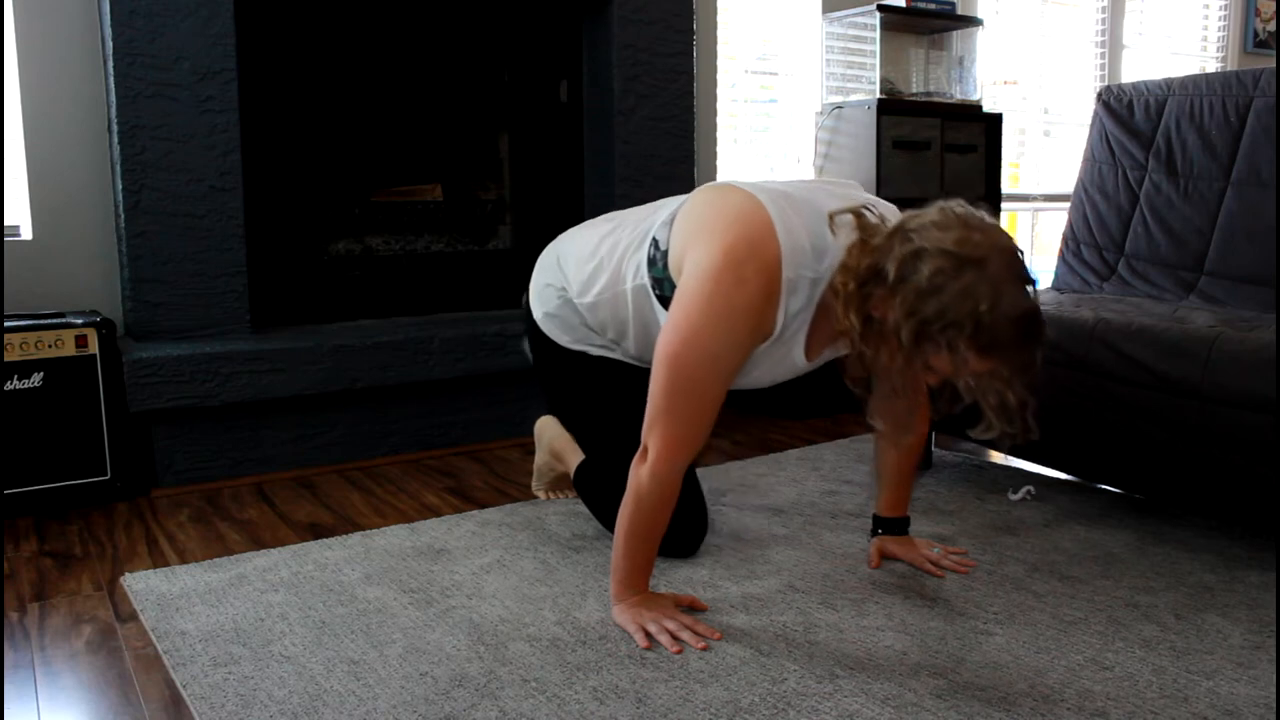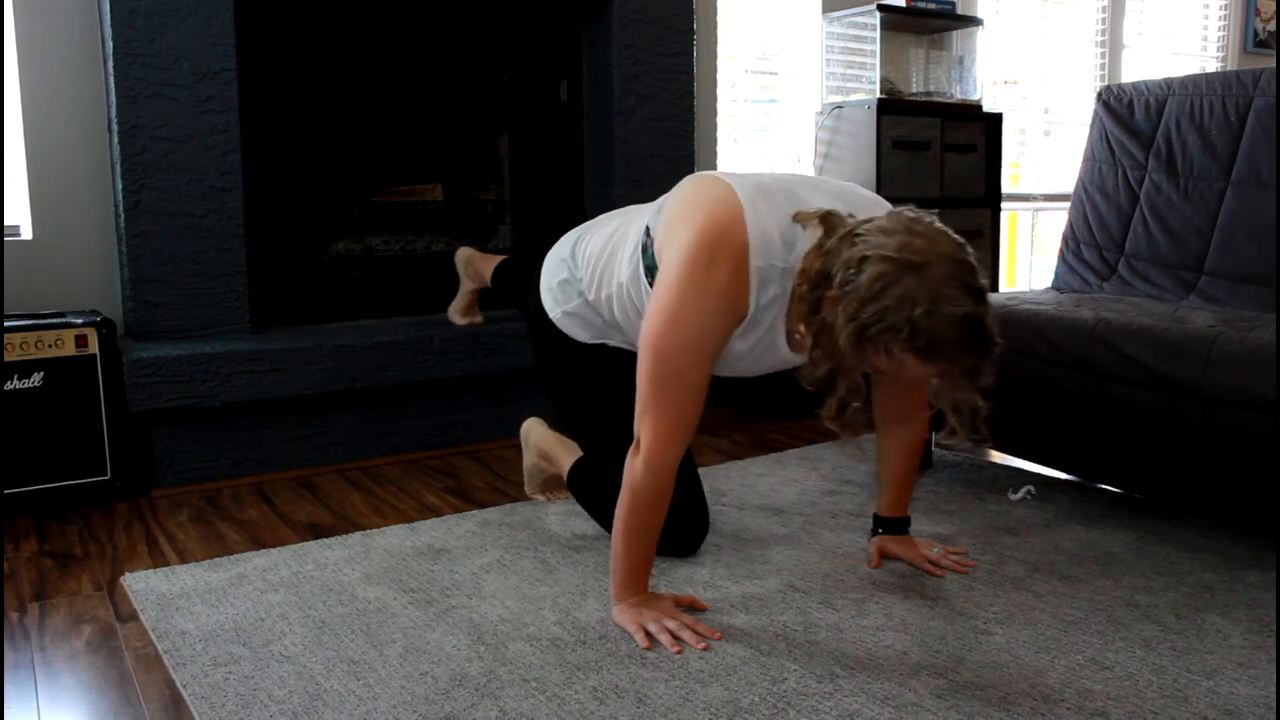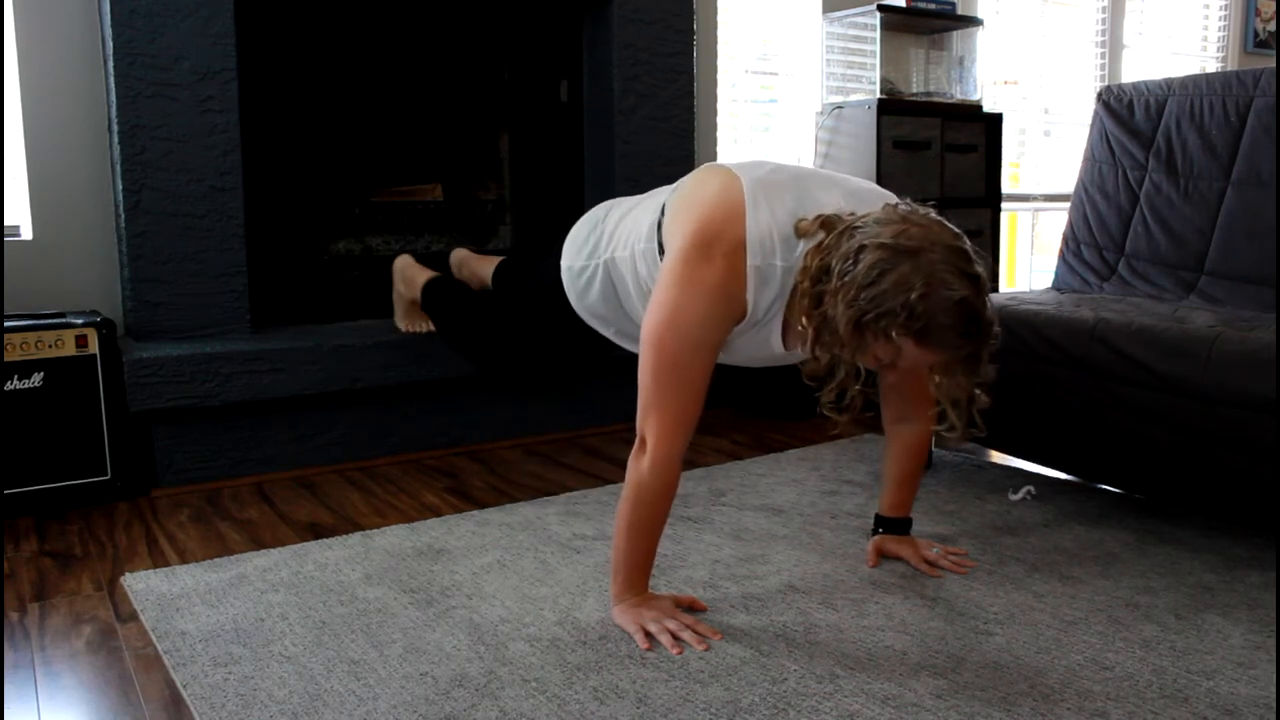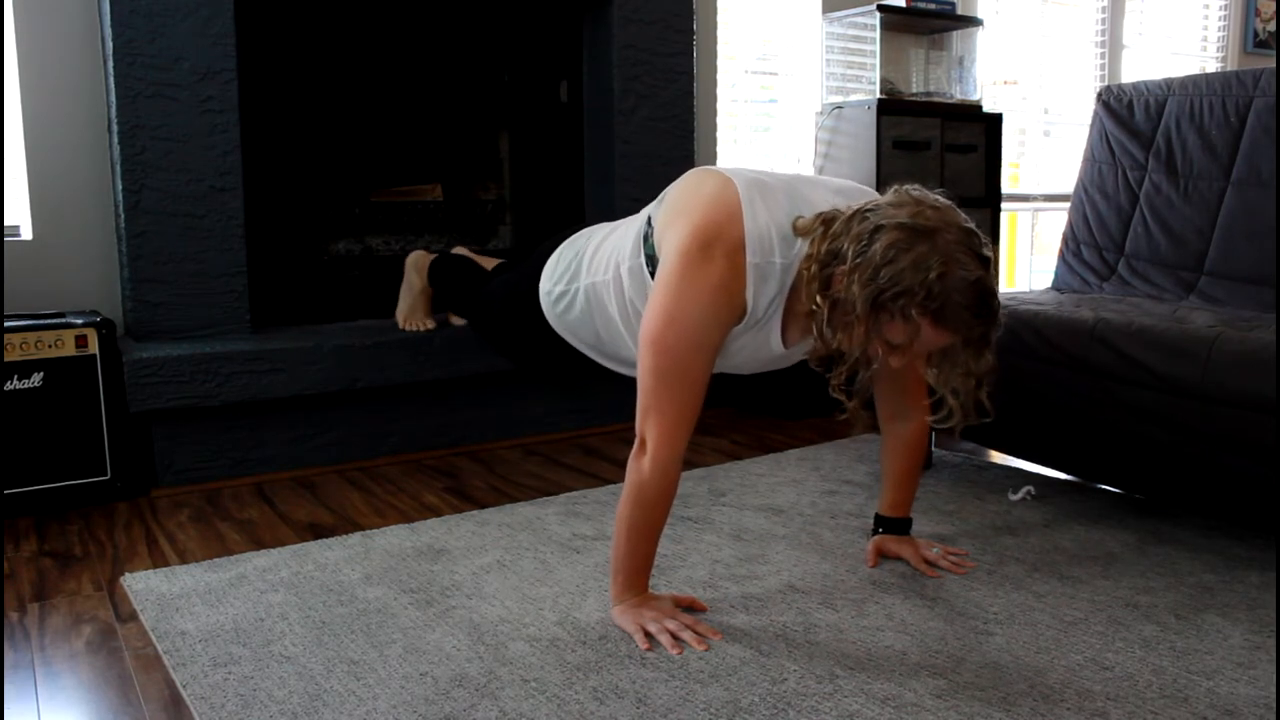
dt=1s
person 1, frame 1
left shoulder: (903, 268)
right shoulder: (746, 272)
left elbow: (905, 417)
right elbow: (662, 453)
left wrist: (891, 526)
right wrist: (630, 597)
left hip: (652, 309)
right hip: (580, 319)
right knee: (679, 531)
right ankle: (565, 445)
person 1, frame 2
left shoulder: (882, 263)
right shoulder: (718, 259)
left elbow: (903, 413)
right elbow: (655, 446)
left wrist: (892, 525)
right wrist: (630, 597)
left hip: (640, 288)
right hip: (584, 312)
right knee: (677, 529)
left ankle: (480, 267)
right ankle: (554, 448)
person 1, frame 3
left shoulder: (897, 263)
right shoulder: (720, 257)
left elbow: (911, 412)
right elbow: (658, 443)
left wrist: (892, 525)
right wrist: (629, 596)
right hip: (602, 278)
left knee: (525, 294)
right knee: (485, 333)
left ankle: (475, 266)
right ankle: (418, 278)
person 1, frame 4
left shoulder: (891, 260)
right shoulder: (717, 255)
left elbow: (906, 409)
right elbow: (657, 445)
left wrist: (893, 525)
right wrist: (628, 596)
left hip: (643, 302)
right hip: (576, 295)
right knee: (492, 310)
left ankle: (481, 263)
right ankle: (432, 270)
